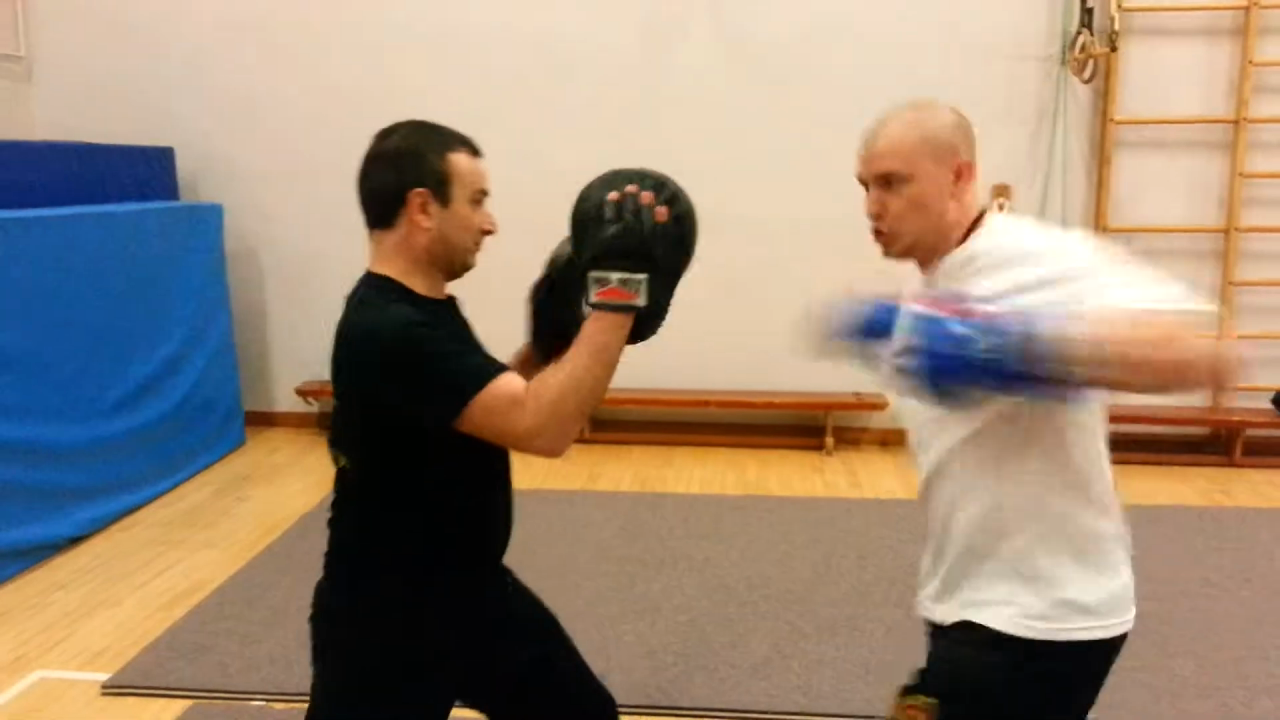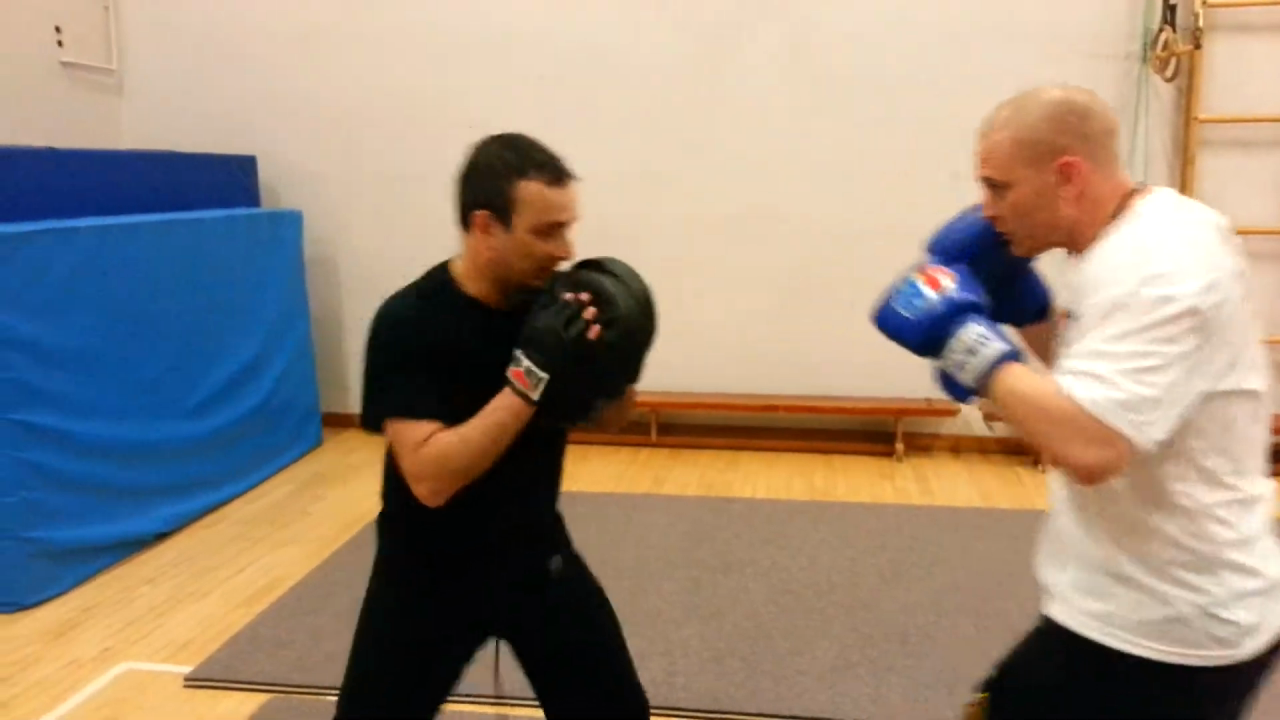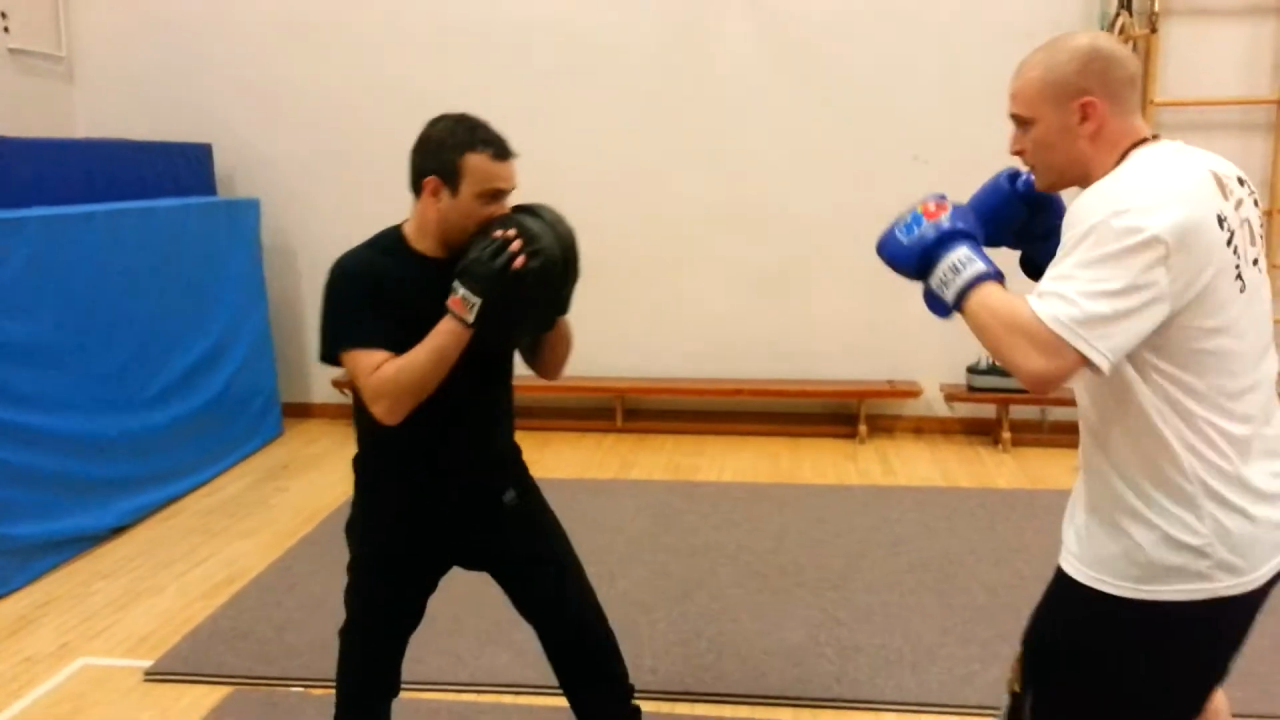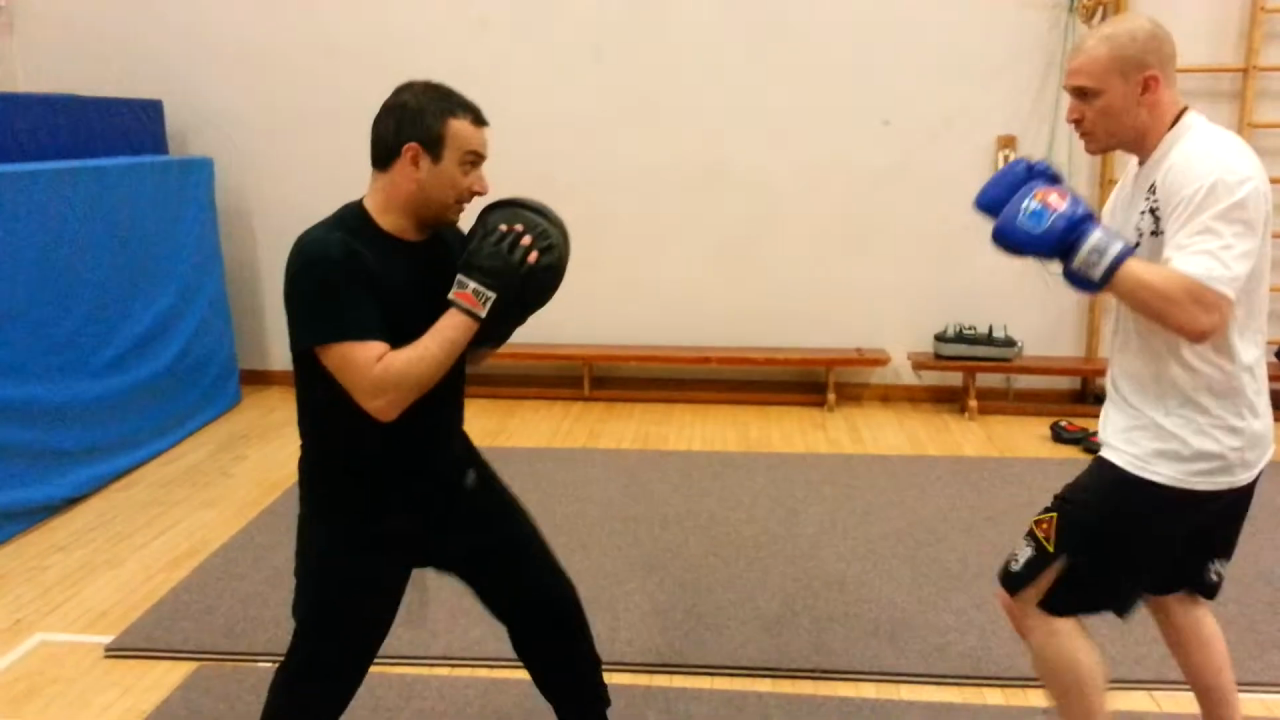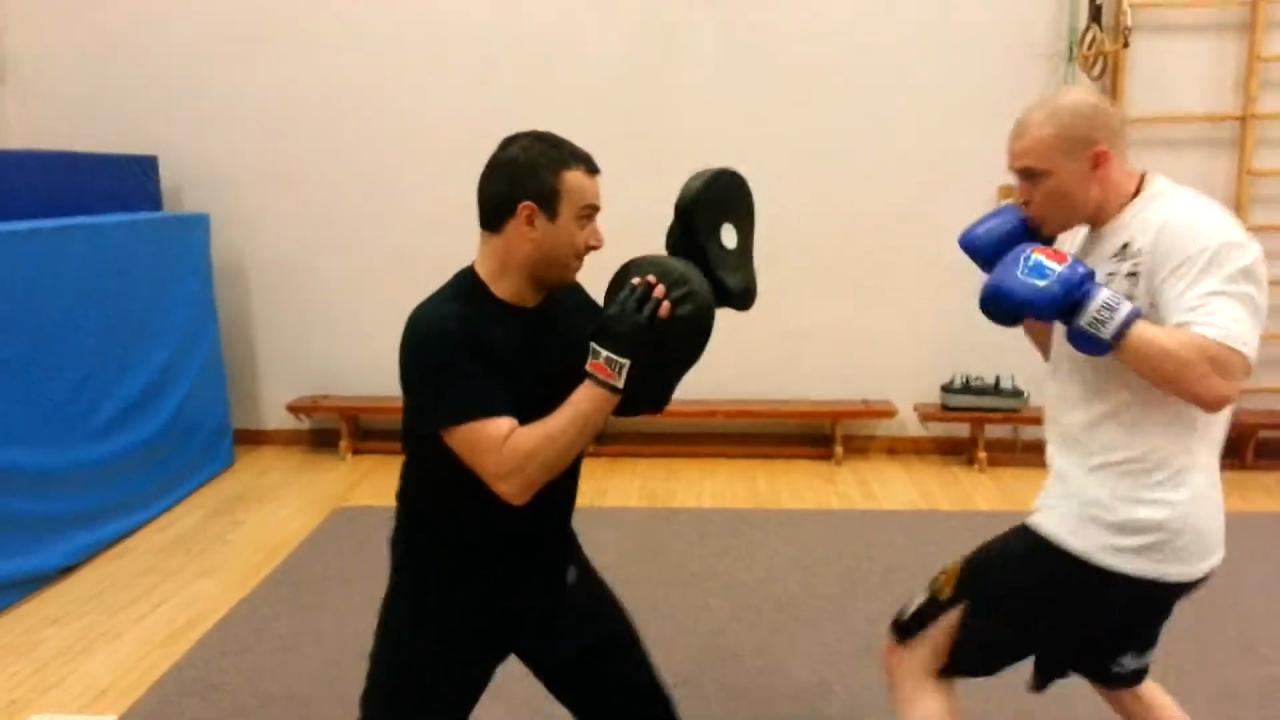
dt=0.7s
person 1, frame 1
left shoulder: (1038, 260)
right shoulder: (942, 279)
left elbow: (1193, 354)
left wrist: (1027, 342)
right wrist: (899, 341)
left hip: (1037, 611)
right hip: (990, 590)
person 1, frame 2
left shoulder: (1151, 269)
right shoulder: (1160, 227)
left elbow: (1086, 446)
right elbow: (1096, 383)
left wrist: (968, 338)
right wrist: (1017, 300)
left hip: (1150, 625)
person 1, frame 3
left shoulder: (1129, 207)
right shoulder: (1209, 175)
left elbow: (1040, 357)
left wrist: (952, 261)
right wrist: (1048, 241)
left hip: (1157, 548)
person 1, frame 4
left shoulder: (1216, 171)
right shoulder: (1148, 164)
left elbow: (1196, 311)
right elbow: (1110, 275)
left wrist: (1082, 240)
right wrist: (1047, 214)
left hip: (1183, 454)
right hip: (1190, 443)
left knee: (1031, 597)
right knee: (1171, 592)
person 1, frame 5
left shoulder: (1194, 232)
right shoulder: (1093, 235)
left elbow: (1213, 378)
right elbow: (1060, 349)
left wrist: (1091, 305)
right wrist: (1020, 271)
left hip: (1111, 535)
left knee: (916, 659)
person 2, frame 1
left shoulder: (423, 310)
right shoulder: (387, 331)
left elbow: (509, 399)
right elbow: (543, 427)
left hip: (473, 592)
right hip: (384, 620)
person 2, frame 2
left shoulder: (545, 301)
right shoulder: (408, 324)
left elbow: (610, 413)
right elbow: (431, 478)
right wrist: (530, 373)
left hip: (536, 554)
right hip: (430, 573)
person 2, frame 3
left shoulder: (496, 259)
right shoulder: (364, 274)
left elbow: (548, 365)
right elbow: (387, 399)
left wrist: (551, 301)
right wrist: (466, 303)
left hip: (496, 486)
right hip: (400, 501)
left knee: (580, 628)
right knee: (370, 650)
person 2, frame 4
left shoulder: (444, 240)
right shoulder: (328, 257)
right elbow: (382, 392)
left wrist: (511, 290)
right wrist: (474, 294)
left hip: (451, 477)
right hip: (355, 503)
left knee: (549, 607)
person 2, frame 5
left shoulder: (567, 303)
right shoulder: (443, 331)
right elbow: (513, 474)
left wrist: (676, 313)
right wrist: (613, 368)
left hip: (550, 569)
right hip: (448, 590)
